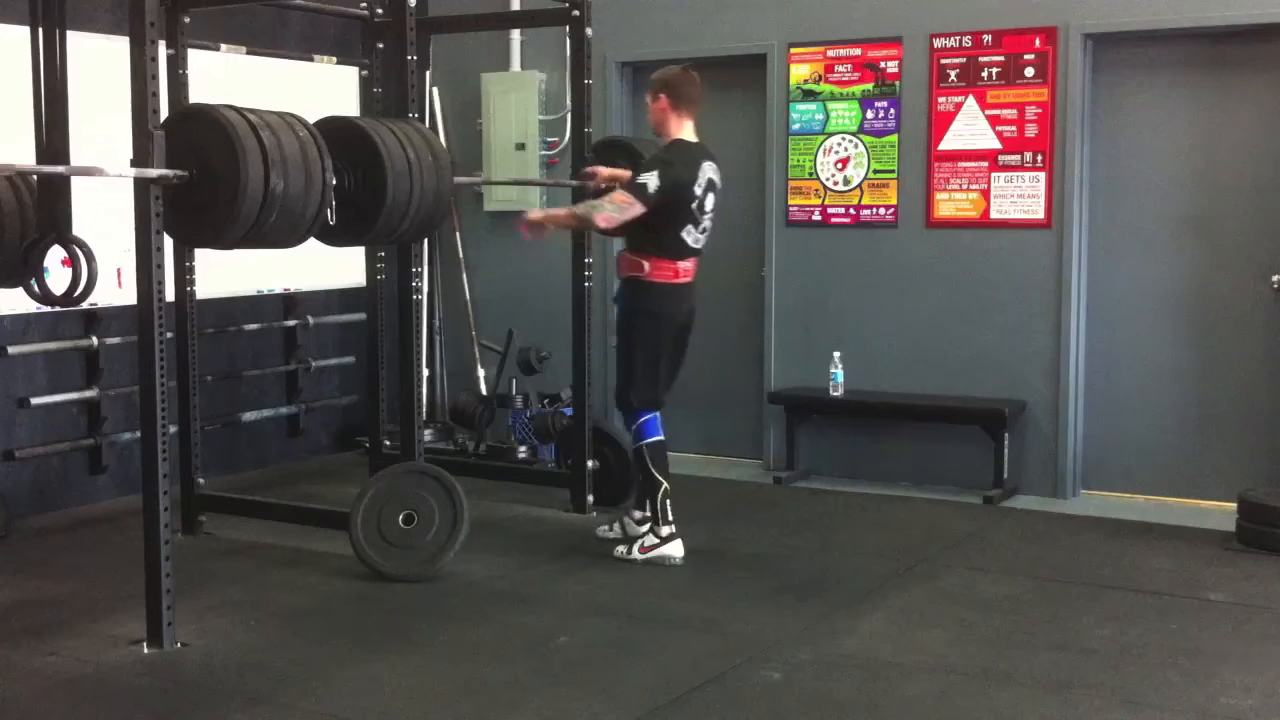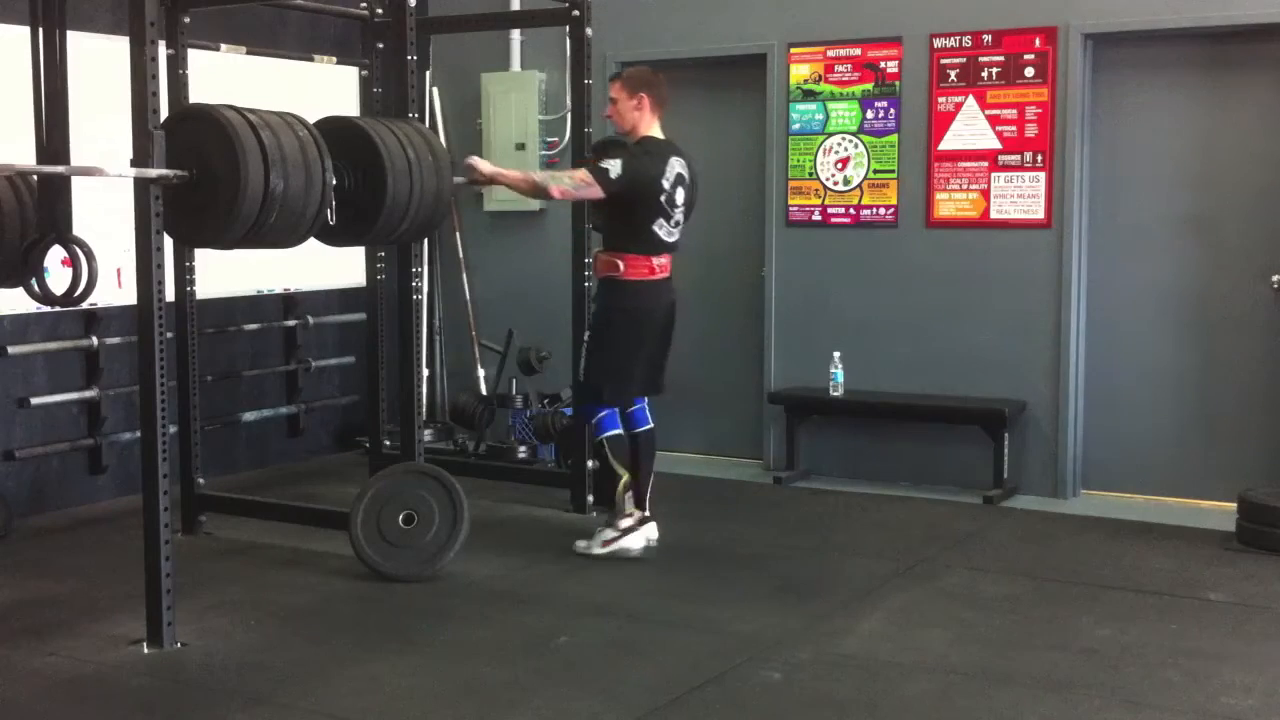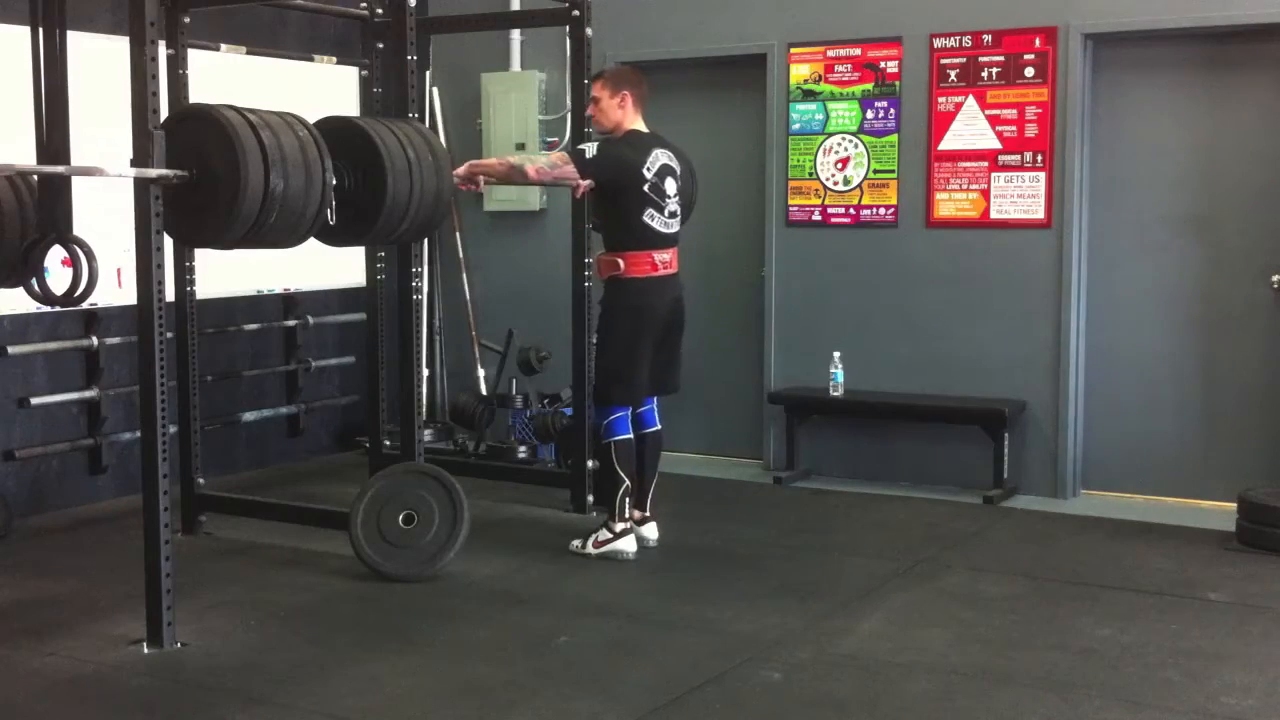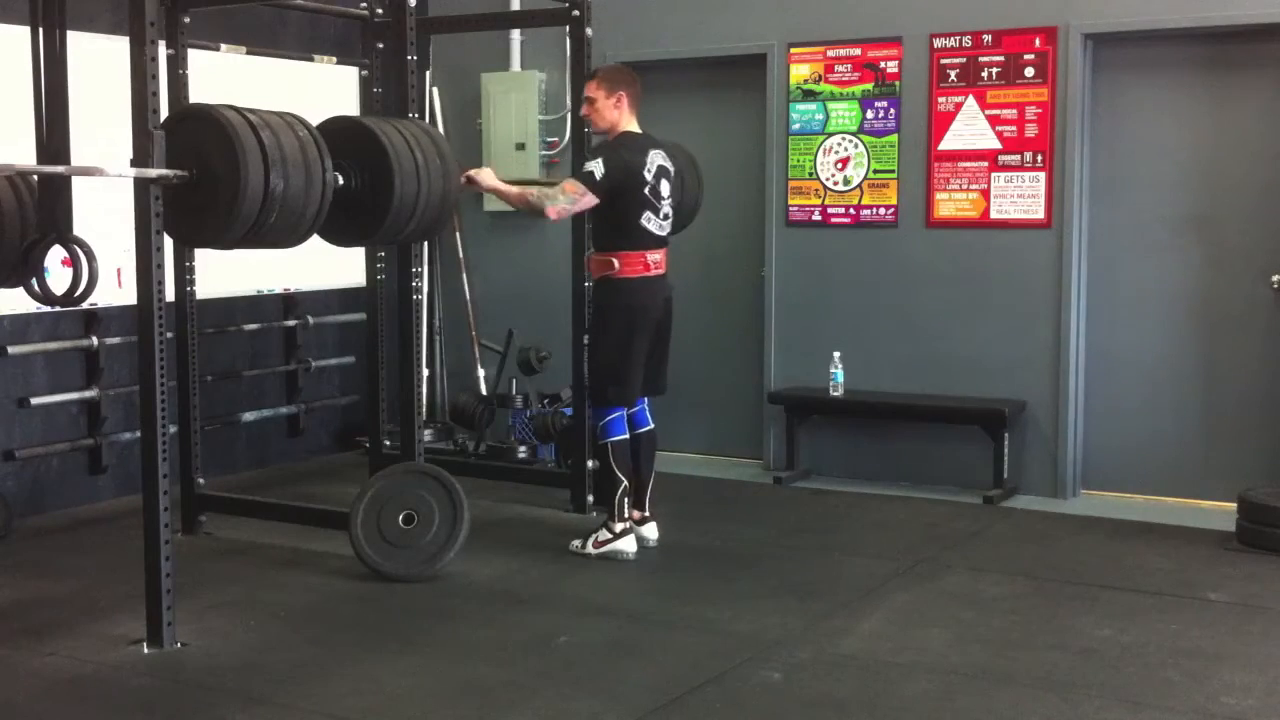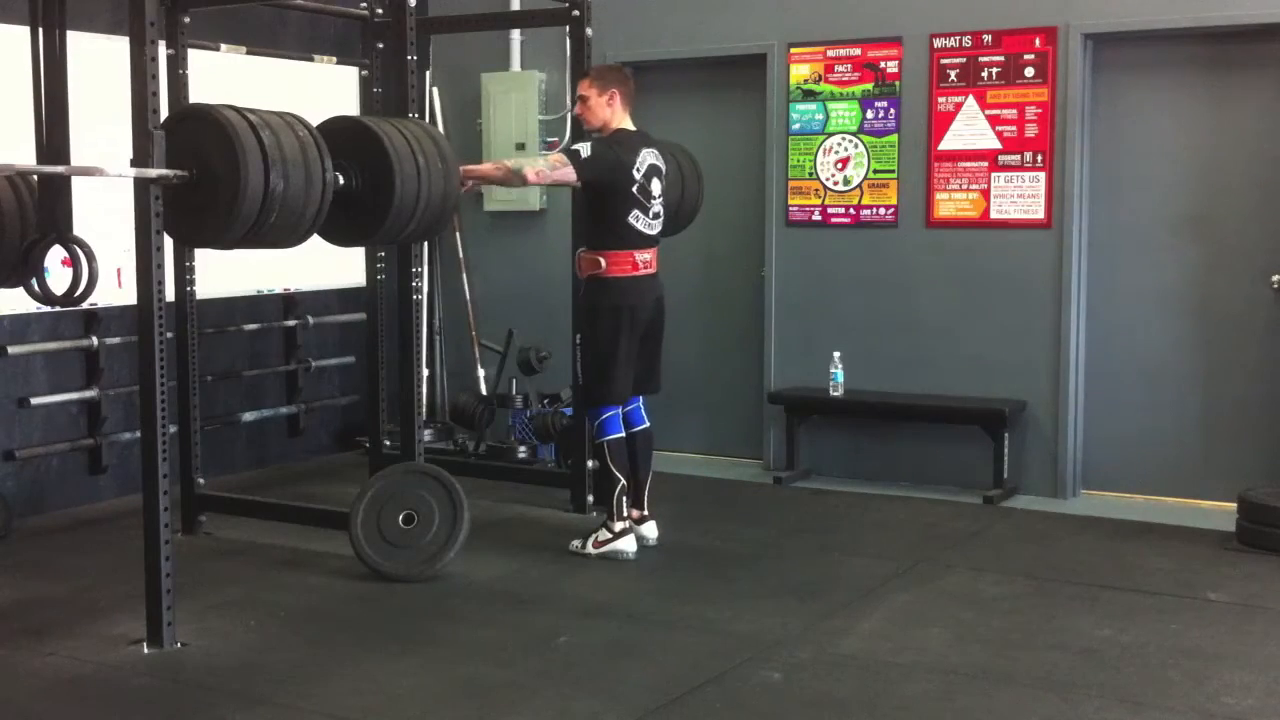
dt=0.3s
person 1, frame 1
left shoulder: (667, 163)
right shoulder: (704, 161)
left elbow: (604, 216)
left wrist: (544, 217)
right wrist: (619, 177)
left hip: (651, 295)
right hip: (678, 294)
left knee: (639, 408)
right knee: (644, 403)
left ankle: (662, 533)
right ankle: (644, 513)
person 1, frame 2
left shoulder: (636, 161)
right shoulder: (673, 157)
left elbow: (556, 188)
left wrist: (490, 173)
right wrist: (596, 183)
left hip: (628, 295)
right hip: (658, 292)
left knee: (599, 403)
right knee: (632, 400)
left ankle: (625, 523)
right ankle: (640, 513)
person 1, frame 3
left shoulder: (616, 153)
right shoulder: (664, 151)
left elbow: (534, 167)
left wrist: (473, 168)
right wrist: (595, 186)
left hip: (633, 292)
right hip: (666, 288)
left knee: (615, 406)
right knee: (644, 403)
left ankle: (619, 528)
right ankle: (642, 516)
person 1, frame 4
left shoulder: (616, 156)
right shoulder: (654, 152)
left elbow: (552, 206)
left wrist: (491, 184)
left hip: (624, 292)
right hip: (654, 288)
left knee: (610, 406)
right knee: (636, 402)
left ankle: (619, 528)
right ankle: (641, 516)
person 1, frame 5
left shoulder: (607, 151)
right shoulder: (648, 149)
left elbow: (532, 170)
left wrist: (468, 172)
left hip: (613, 291)
right hip: (645, 287)
left knee: (604, 405)
right knee: (630, 401)
left ankle: (618, 527)
right ankle: (640, 515)
